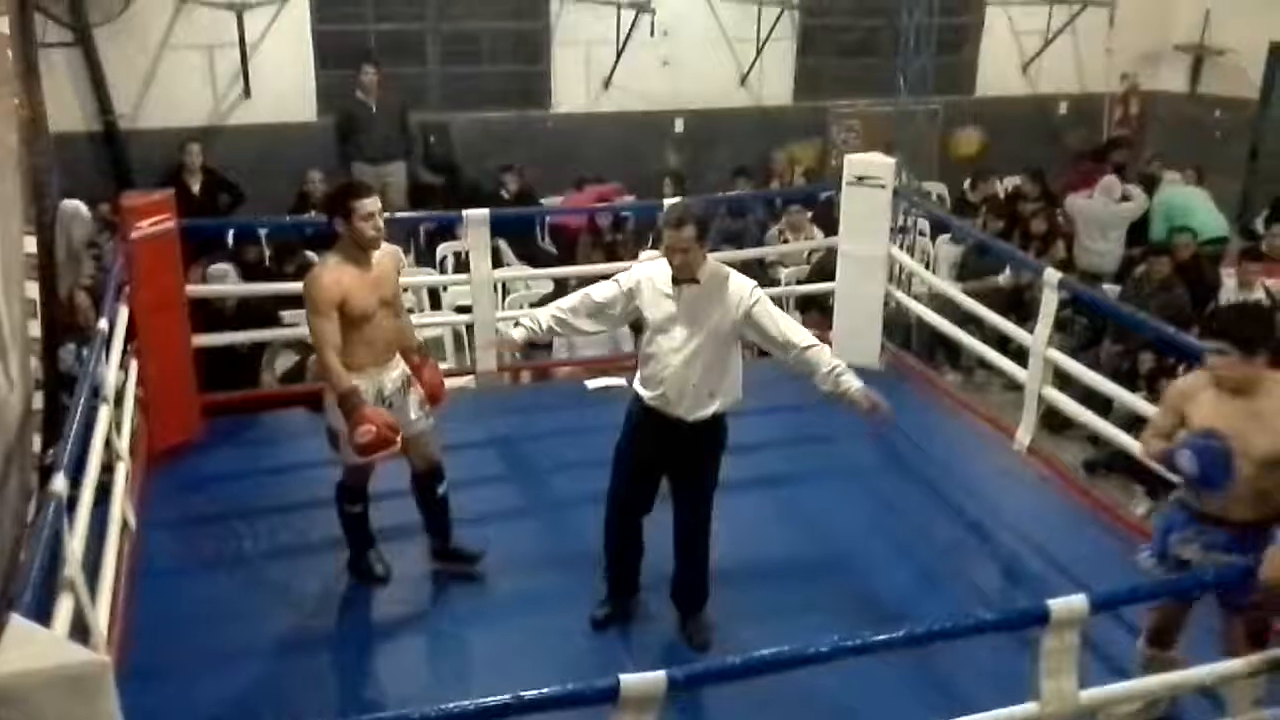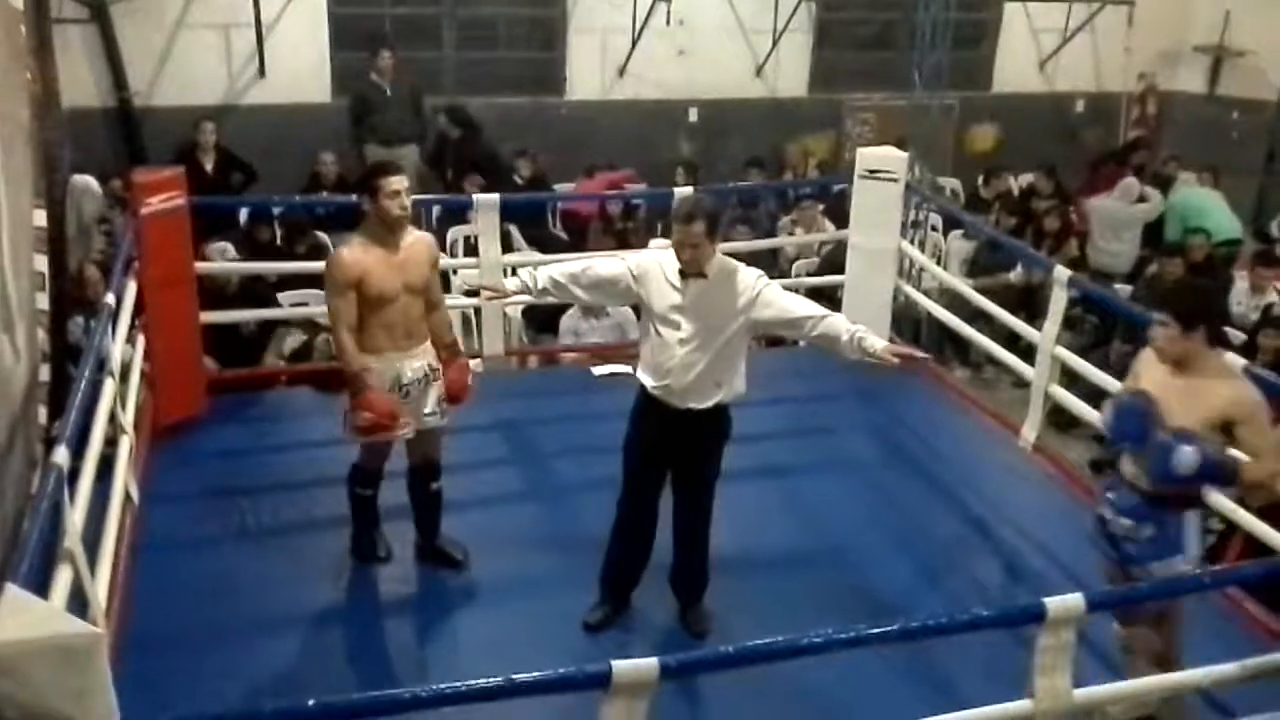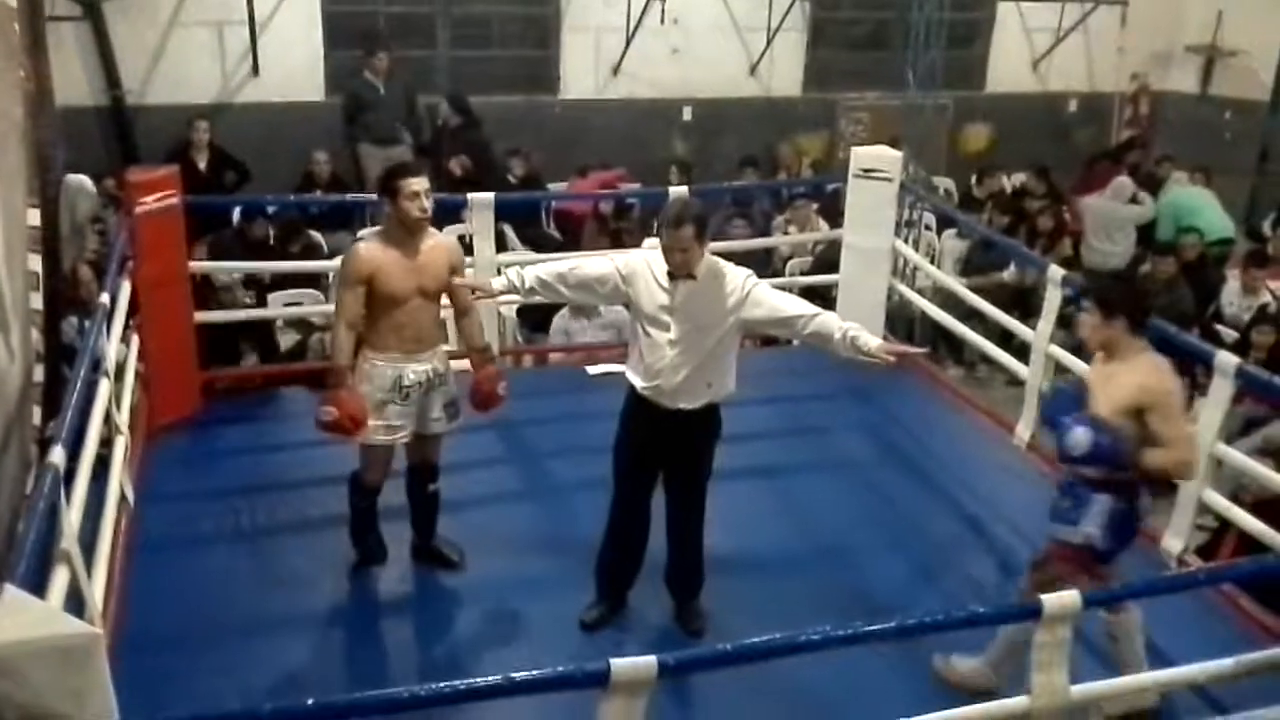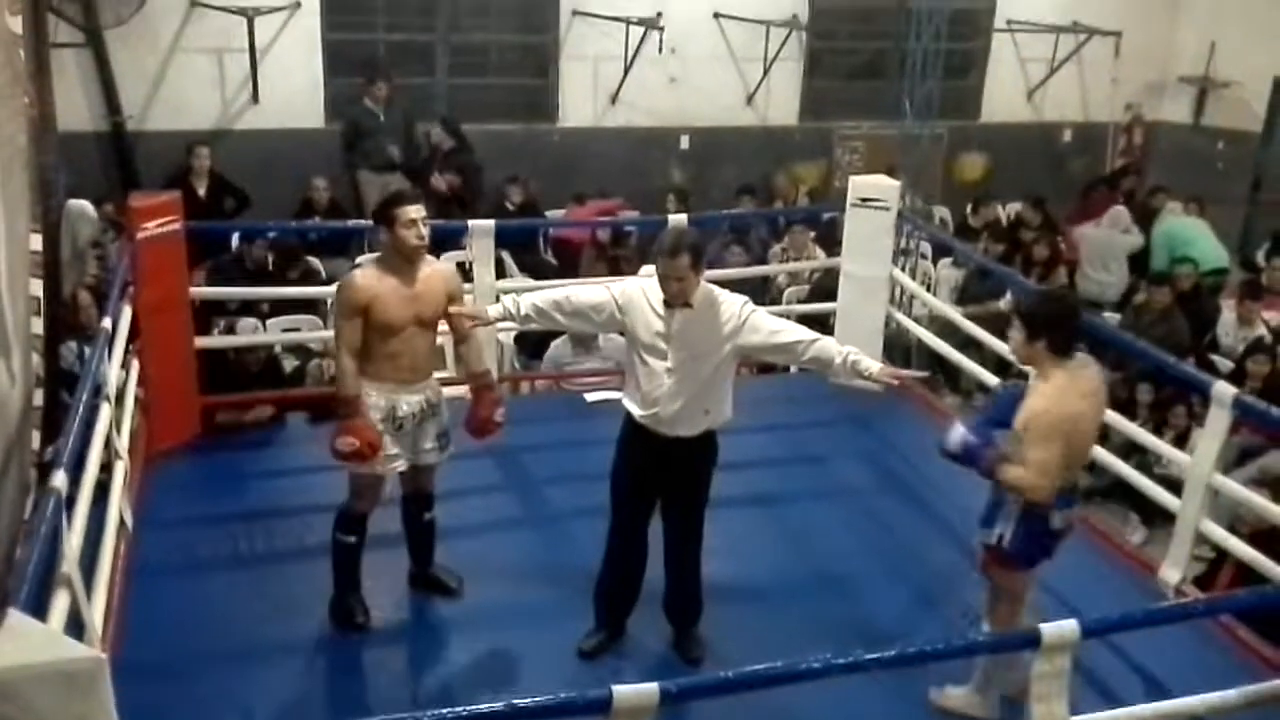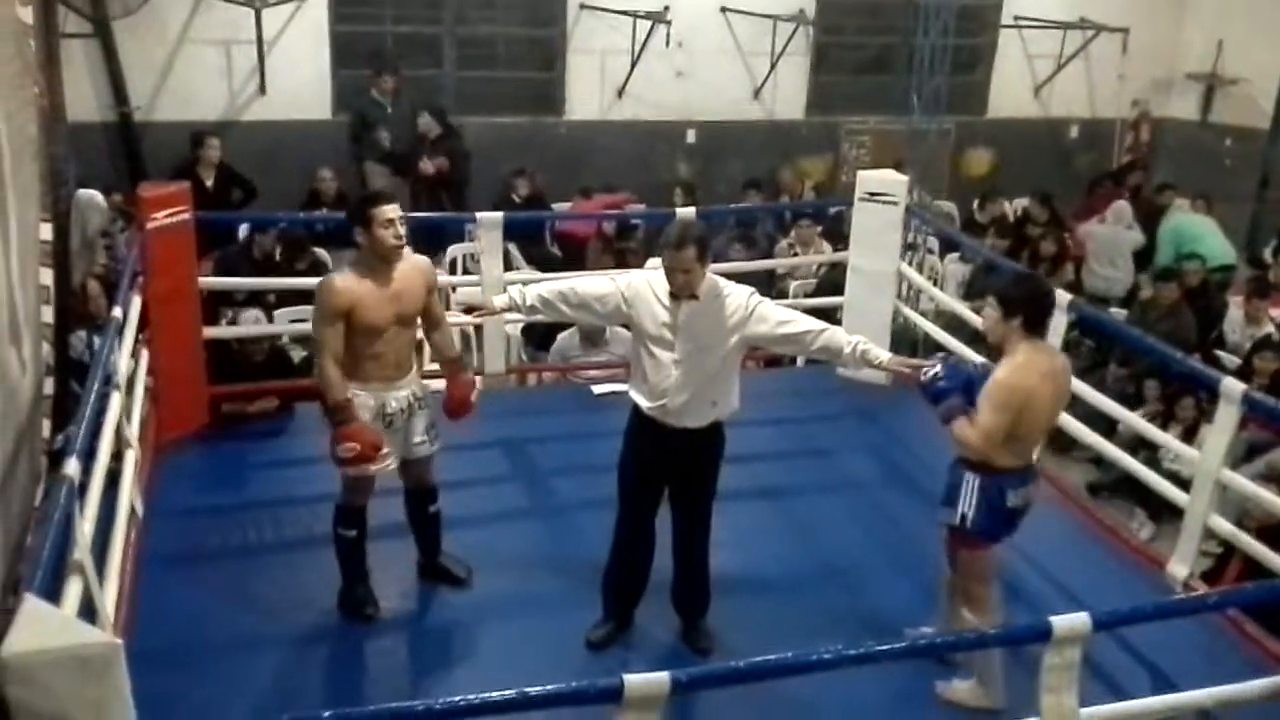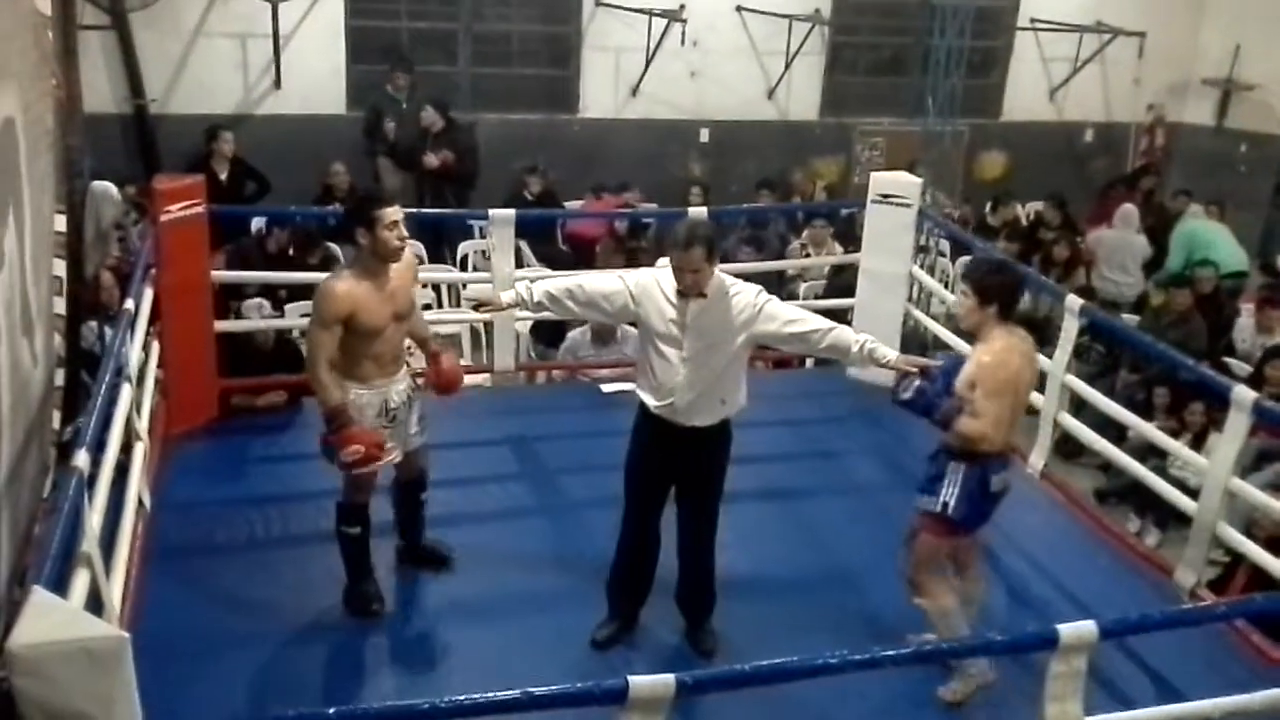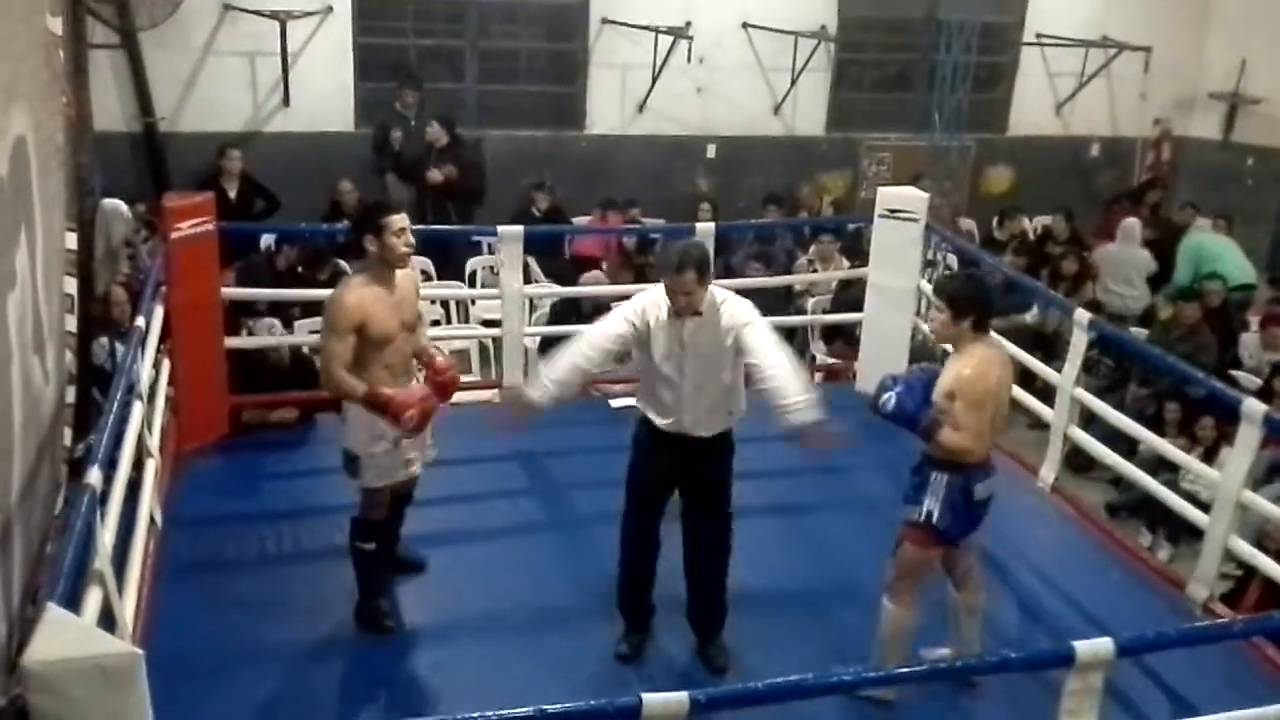
dt=0.3s
person 1, frame 1
left shoulder: (738, 291)
right shoulder: (643, 278)
left elbow: (793, 340)
right elbow: (585, 306)
left wrist: (850, 386)
right wrist: (524, 330)
left hip: (702, 426)
right hip: (647, 415)
left knee: (693, 523)
right knee: (622, 510)
left ankle: (691, 609)
right ankle: (620, 595)
person 1, frame 2
left shoulder: (746, 286)
right shoulder: (646, 268)
left elbow: (807, 316)
right elbow: (583, 275)
left wrist: (872, 344)
right wrist: (518, 283)
left hip: (706, 418)
right hip: (652, 408)
left knee: (694, 514)
right knee: (634, 506)
left ankle: (690, 599)
right ankle: (614, 594)
person 1, frame 3
left shoulder: (736, 286)
right shoulder: (634, 268)
left elbow: (797, 314)
right elbow: (572, 275)
left wrist: (865, 342)
right wrist: (503, 282)
left hip: (697, 418)
right hip: (642, 409)
left knee: (687, 513)
right knee: (627, 507)
left ankle: (686, 599)
right ankle: (610, 594)
person 1, frame 4
left shoulder: (733, 313)
right shoulder: (631, 296)
left elbow: (797, 340)
right elbow: (567, 302)
left wrist: (867, 366)
right wrist: (498, 310)
left hip: (694, 445)
right hip: (639, 437)
left knee: (685, 540)
right knee: (625, 534)
left ankle: (685, 626)
right ankle: (609, 621)
person 1, frame 5
left shoulder: (739, 304)
right shoulder: (636, 289)
left elbow: (803, 329)
right elbow: (573, 294)
left wrist: (876, 356)
right wrist: (506, 301)
left hip: (701, 436)
right hip: (647, 428)
left knee: (693, 531)
right knee: (632, 525)
left ankle: (693, 617)
right ankle: (617, 612)
person 1, frame 6
left shoulder: (747, 302)
right shoulder: (644, 287)
left elbow: (811, 328)
right elbow: (579, 291)
left wrist: (882, 354)
right wrist: (514, 296)
left hip: (708, 433)
right hip: (655, 426)
left knee: (699, 531)
right knee: (638, 523)
left ankle: (698, 618)
right ankle: (622, 612)
person 1, frame 7
left shoulder: (736, 314)
right shoulder: (645, 308)
left elbow: (771, 359)
right elbow: (595, 345)
left wrist: (802, 414)
right wrist: (541, 391)
left hip: (711, 442)
right hip: (656, 434)
left knee: (711, 541)
right knee: (639, 532)
left ankle: (708, 631)
right ankle: (636, 623)
person 2, frame 1
right shoulder: (1189, 389)
right elbow: (1150, 440)
right wrist: (1178, 457)
right hip: (1189, 526)
left knee: (1246, 649)
right knee: (1160, 627)
person 2, frame 2
left shoulder: (1235, 397)
right shoulder: (1146, 360)
left wrist: (1213, 467)
right wrist: (1120, 419)
left hip: (1169, 521)
right hip: (1121, 501)
left knee: (1158, 636)
right knee: (1129, 612)
person 2, frame 3
left shoulder: (1154, 382)
right shoulder: (1106, 356)
left elbow: (1182, 460)
left wrist: (1117, 452)
right wrist: (1067, 407)
left hip: (1108, 504)
right hip: (1087, 491)
left knee: (1041, 591)
right knee: (1109, 592)
left ankle: (988, 671)
person 2, frame 4
left shoulder: (1050, 404)
right shoulder: (1087, 369)
left elbow: (1036, 486)
left wrist: (981, 456)
right wrist: (1018, 409)
left hip: (1028, 513)
right hip: (1061, 498)
left knee: (1004, 607)
right knee: (998, 584)
right ankle: (1013, 670)
person 2, frame 5
left shoulder: (1012, 376)
right shoulder: (1055, 360)
left elbow: (977, 445)
left wrist: (947, 400)
right wrist: (977, 390)
left hip: (987, 486)
right hip: (1018, 477)
left knee: (976, 589)
right knee: (958, 559)
left ankle: (986, 688)
right ankle: (950, 636)
person 2, frame 6
left shoulder: (995, 359)
right shoulder: (1016, 341)
left elbow: (988, 434)
left wrist: (936, 407)
right wrist: (952, 382)
left hip: (966, 473)
right hip: (983, 469)
left knee: (920, 574)
right knee: (963, 557)
left ankle: (971, 663)
right ankle: (955, 641)
person 2, frame 7
left shoulder: (973, 371)
right shoulder: (990, 351)
left elbow: (970, 446)
left wrist: (917, 417)
right wrist: (931, 390)
left hip: (948, 484)
right hip: (966, 481)
left knee: (900, 585)
right knee: (962, 569)
right ankle: (968, 656)
person 3, frame 1
left shoulder: (391, 256)
right shoulder: (325, 280)
right elbow: (327, 353)
left wrist: (419, 361)
right wrist: (353, 406)
left hip: (396, 374)
right hip: (357, 385)
left knee: (428, 461)
right knee: (357, 474)
left ankle: (443, 545)
right ankle: (362, 551)
person 3, frame 2
left shoulder: (425, 244)
right shoulder: (348, 261)
right elbow: (344, 330)
left wrist: (452, 357)
right wrist: (362, 384)
left hip: (424, 363)
right hip: (377, 369)
left knee: (427, 460)
right knee: (373, 459)
left ankle: (429, 539)
right ankle: (365, 532)
person 3, frame 3
left shoulder: (447, 249)
right shoulder: (363, 256)
left elbow: (465, 311)
right elbow: (346, 323)
left wrist: (484, 362)
right wrist: (341, 381)
left hip: (433, 365)
right hip: (383, 370)
left knee: (426, 462)
right knee: (374, 471)
left ankle: (425, 539)
right ankle: (365, 532)
person 3, frame 4
left shoulder: (445, 277)
right shoulder: (359, 285)
left elbow: (464, 338)
right elbow: (345, 354)
left wrist: (483, 388)
right wrist: (350, 412)
left hip: (425, 396)
right hip: (377, 400)
left knee: (421, 490)
right knee: (362, 501)
left ankle: (422, 568)
right ankle: (345, 591)
person 3, frame 5
left shoulder: (421, 269)
right shoulder: (338, 289)
left elbow: (436, 325)
right elbow: (328, 360)
left wrist: (457, 371)
right wrist: (343, 417)
left hip: (409, 390)
right hip: (363, 398)
left knee: (422, 482)
right knee: (356, 497)
left ankle: (432, 558)
right ankle: (354, 584)
person 3, frame 6
left shoulder: (407, 263)
right shoulder: (338, 293)
right elbow: (319, 365)
left wrist: (433, 350)
right wrist: (342, 424)
left hip: (400, 385)
right hip: (360, 398)
left knee: (414, 473)
right knee: (359, 492)
left ankle: (412, 544)
right ankle: (359, 580)
person 3, frame 7
left shoulder: (409, 277)
right shoulder: (348, 302)
right elbow: (333, 374)
left wrist: (432, 360)
right wrist: (382, 401)
left hip: (409, 401)
right hip: (373, 413)
left knee: (404, 488)
right knee: (374, 506)
left ankle: (386, 553)
right ankle: (371, 597)
